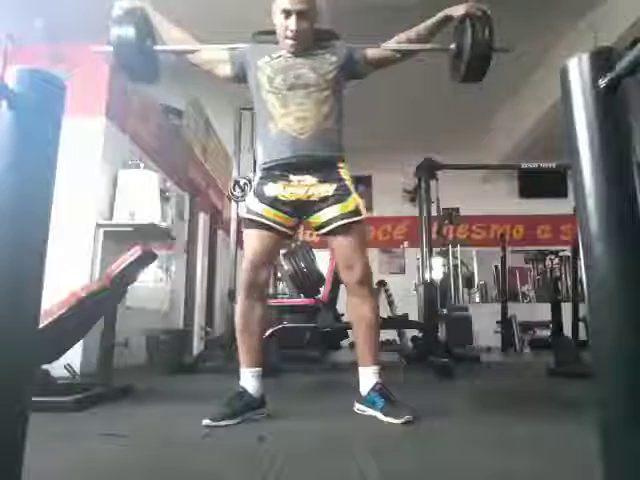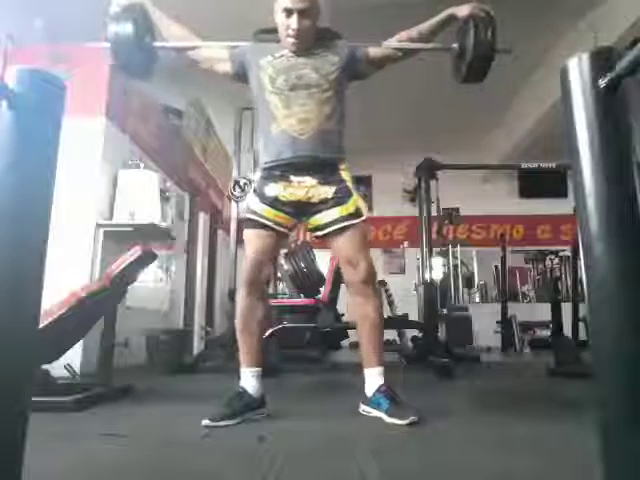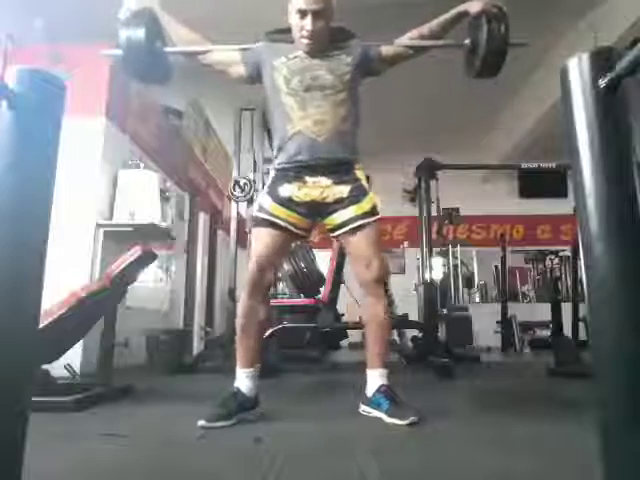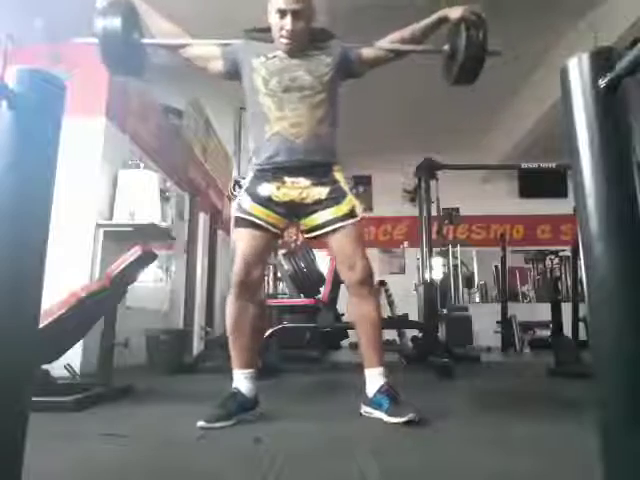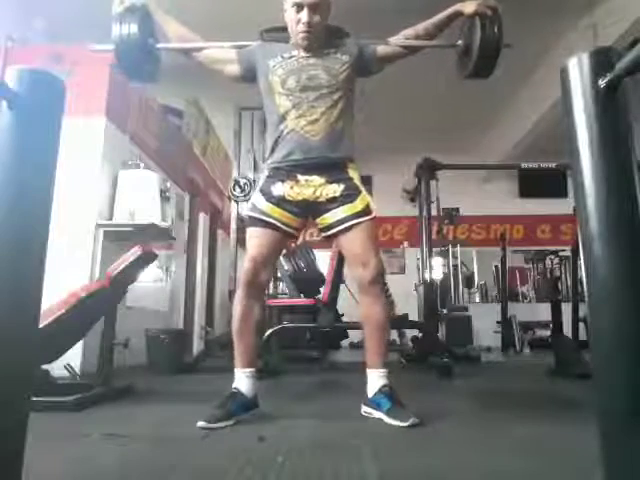
dt=0.4s
person 1, frame 1
left shoulder: (339, 55)
right shoulder: (253, 57)
left elbow: (397, 48)
right elbow: (193, 51)
left hip: (329, 178)
right hip: (273, 179)
left knee: (358, 278)
right knee: (251, 280)
left ankle: (370, 388)
right ankle: (250, 390)
person 1, frame 2
left shoulder: (340, 55)
right shoulder: (254, 56)
left elbow: (398, 46)
right elbow: (196, 48)
left hip: (329, 178)
right hip: (274, 179)
left knee: (362, 277)
right knee: (252, 280)
left ankle: (376, 389)
right ankle: (250, 390)
person 1, frame 3
left shoulder: (354, 54)
right shoulder: (267, 56)
left elbow: (411, 42)
right elbow: (206, 53)
left hip: (343, 179)
right hip: (288, 179)
left knee: (374, 277)
right knee: (256, 278)
left ankle: (376, 389)
right ankle: (244, 390)
person 1, frame 4
left shoulder: (334, 55)
right shoulder: (246, 54)
left elbow: (390, 47)
right elbow: (186, 46)
left hip: (323, 180)
right hip: (267, 180)
left knee: (359, 277)
right knee: (243, 279)
left ankle: (377, 390)
right ankle: (243, 390)
person 1, frame 5
left shoulder: (348, 54)
right shoulder: (263, 56)
left elbow: (405, 41)
right elbow: (200, 49)
left hip: (337, 178)
right hip: (281, 179)
left knee: (369, 276)
right knee: (251, 277)
left ankle: (377, 390)
right ankle: (243, 390)
